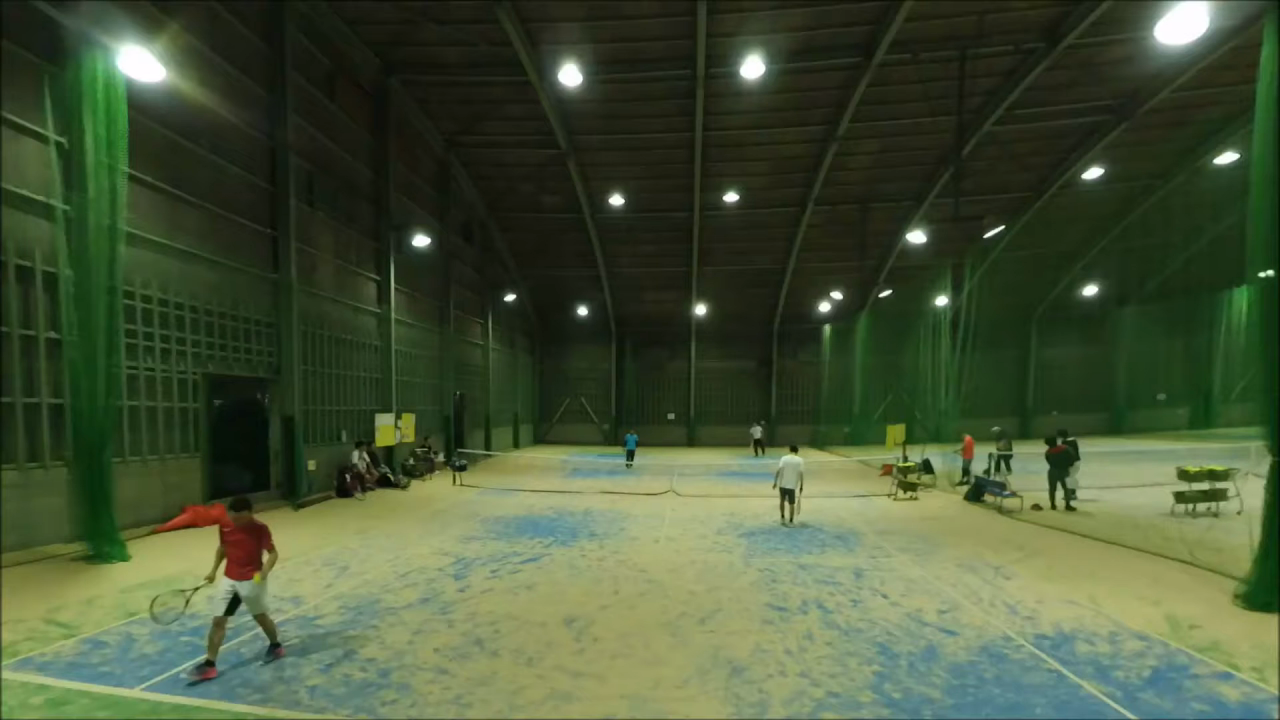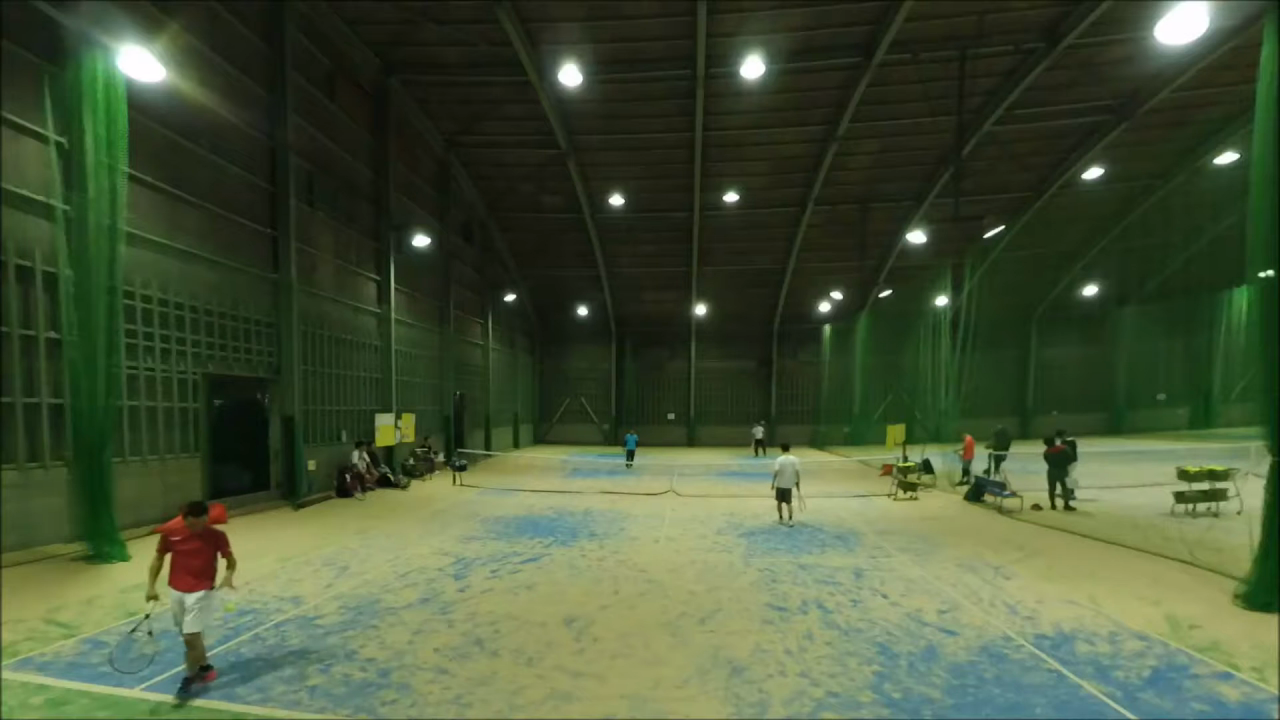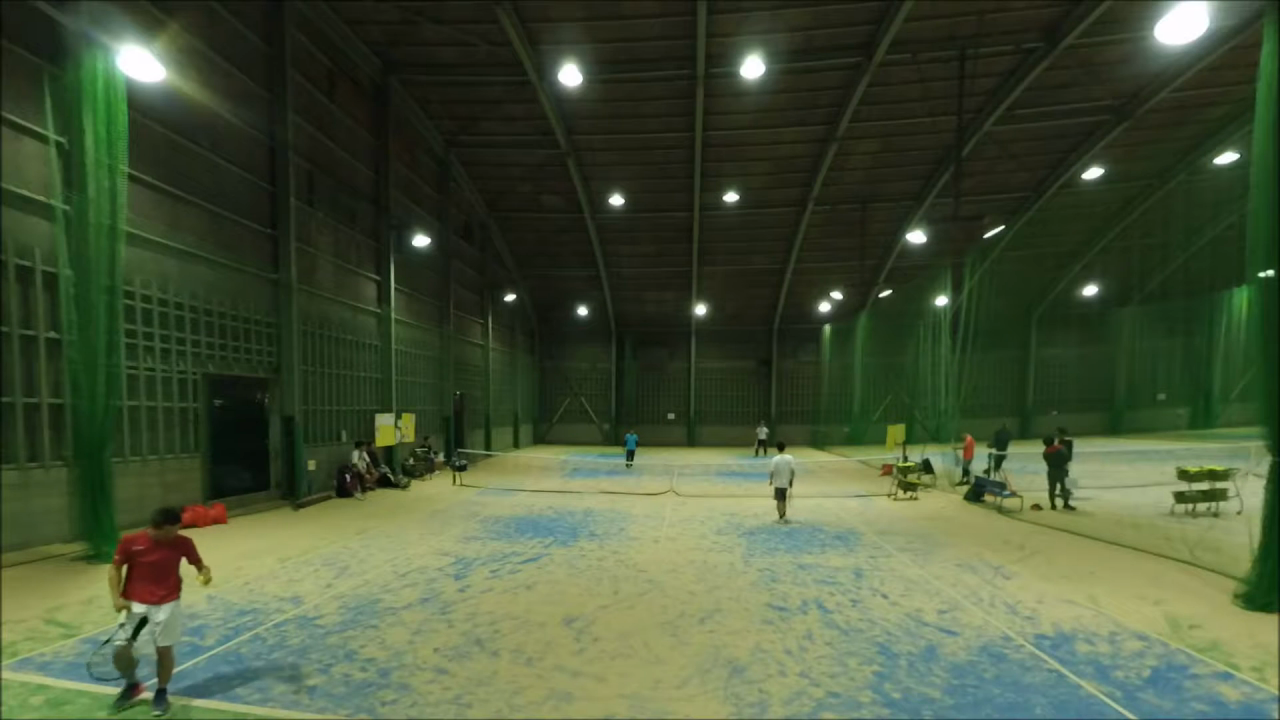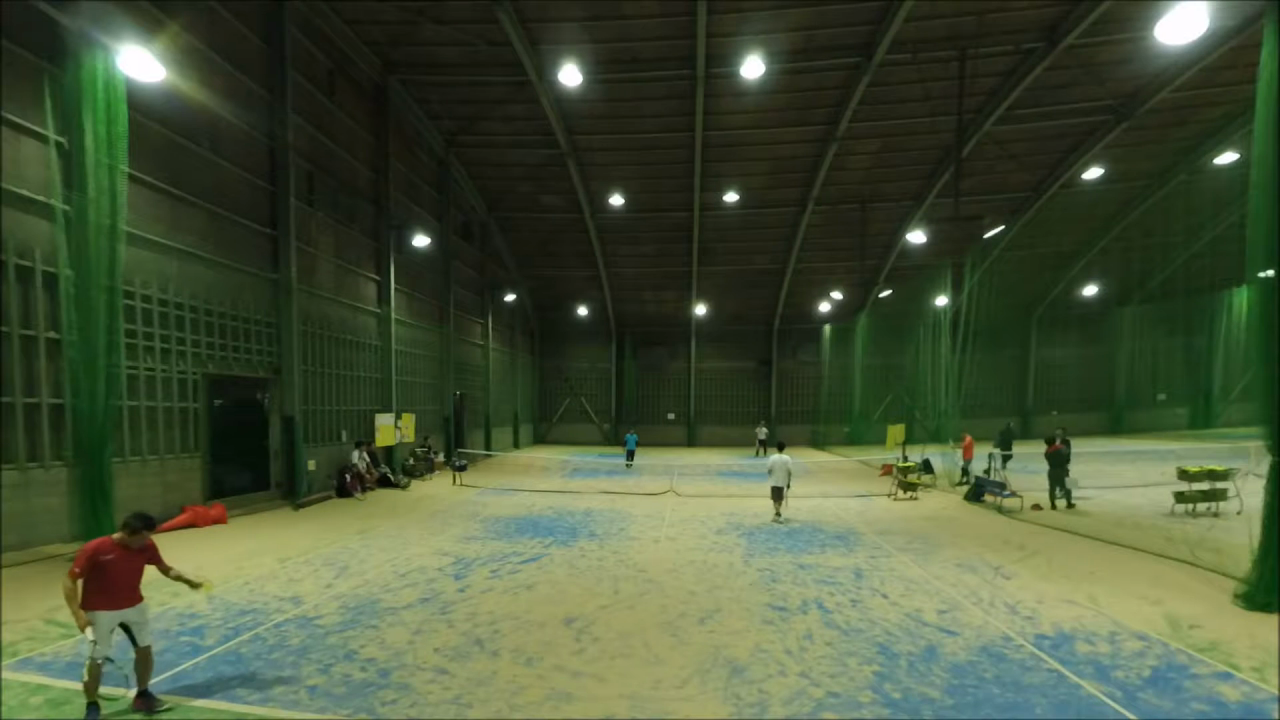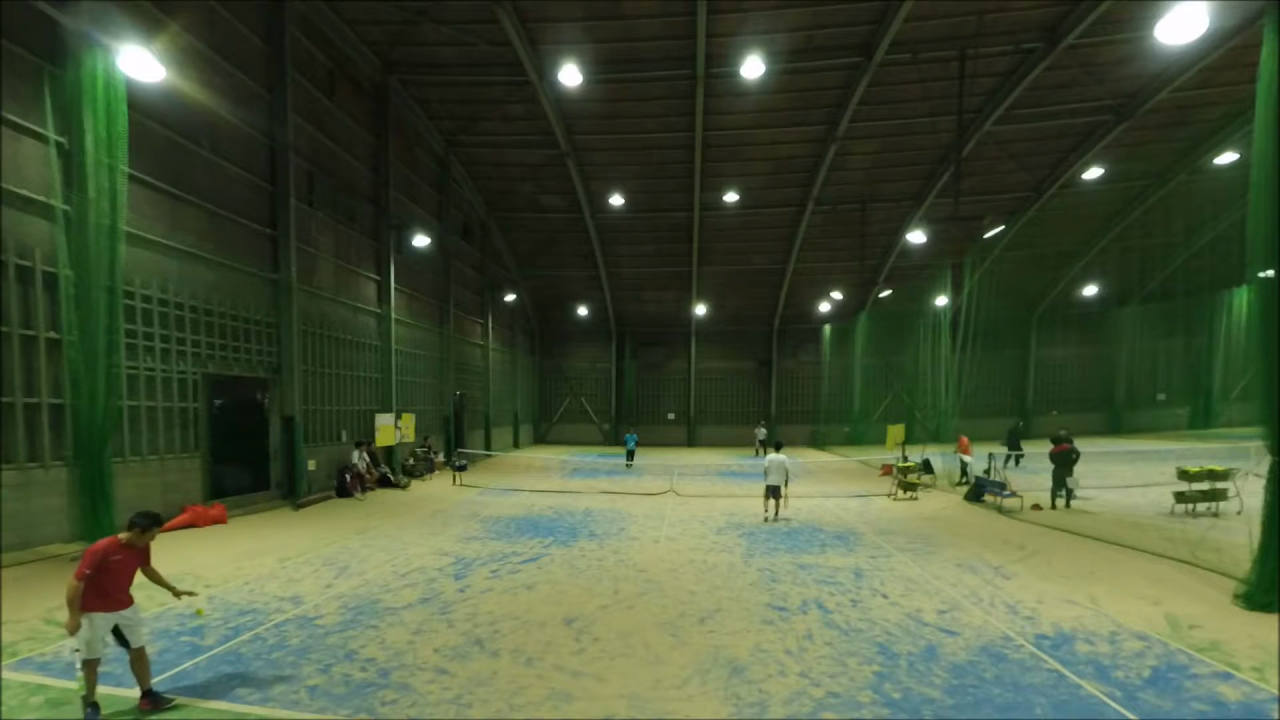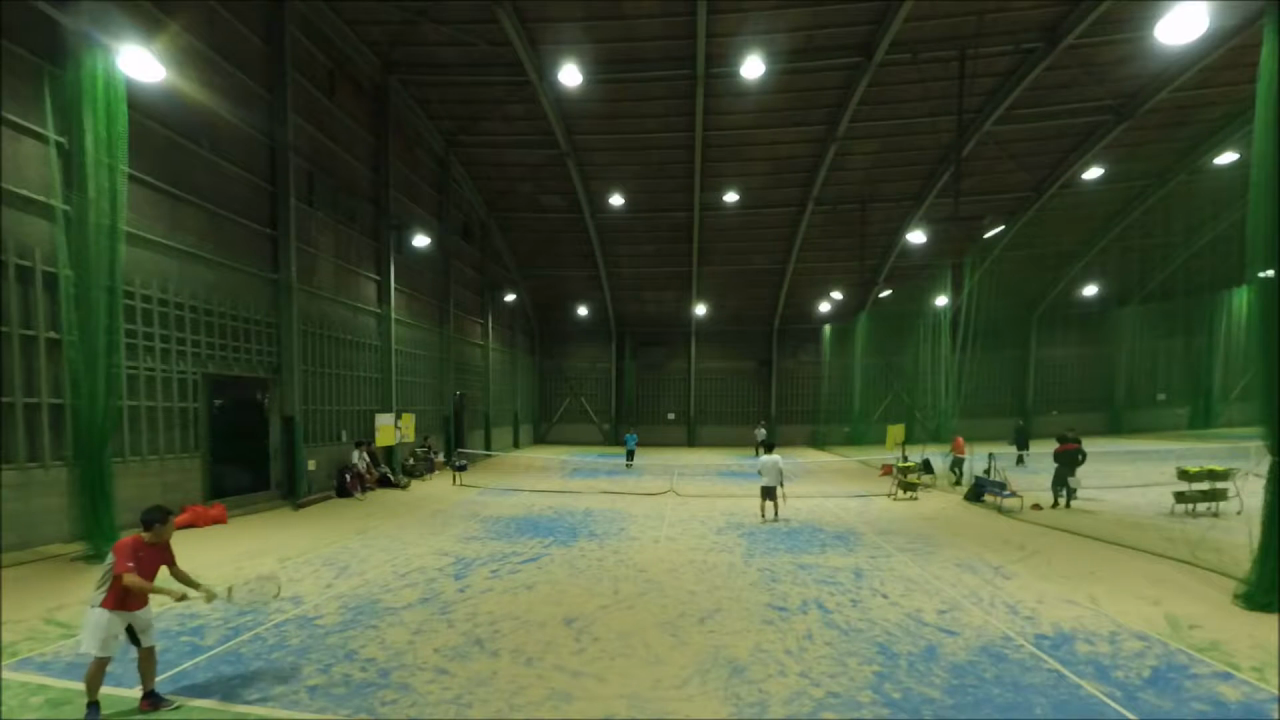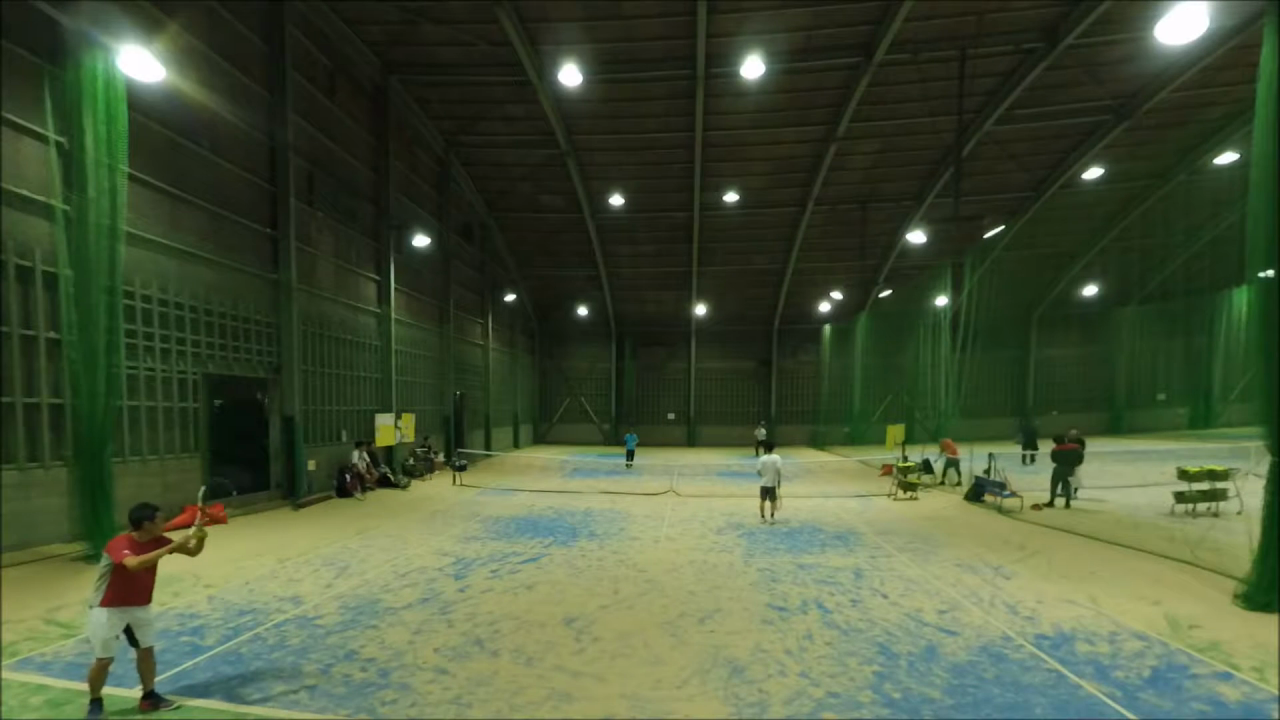
dt=0.4s
person 1, frame 1
left shoulder: (260, 529)
right shoulder: (225, 527)
left elbow: (272, 553)
left wrist: (264, 573)
right wrist: (214, 570)
left hip: (250, 580)
right hip: (229, 579)
left knee: (260, 616)
right knee: (218, 621)
left ankle: (275, 645)
right ankle: (209, 664)
person 1, frame 2
left shoulder: (217, 536)
right shoulder: (171, 534)
left elbow: (230, 560)
right elbow: (159, 557)
left wrist: (228, 577)
right wrist: (151, 586)
left hip: (201, 592)
right hip: (176, 590)
left knee: (191, 636)
right knee: (188, 634)
left ankle: (189, 679)
right ankle: (205, 668)
person 1, frame 3
left shoulder: (183, 543)
right shoulder: (130, 542)
left elbow: (199, 564)
right elbow: (115, 568)
left wrist: (204, 573)
right wrist: (116, 597)
left hip: (166, 604)
right hip: (134, 603)
left knee: (164, 649)
right knee: (121, 650)
left ankle: (161, 693)
right ankle: (132, 685)
person 1, frame 4
left shoulder: (147, 547)
right shoulder: (94, 550)
left elbow: (165, 569)
right elbow: (69, 581)
left wrist: (189, 581)
right wrist: (77, 614)
left hip: (133, 606)
right hip: (99, 611)
left knee: (145, 650)
right knee: (96, 660)
left ankle: (143, 696)
person 1, frame 5
left shoulder: (141, 548)
right shoulder: (100, 550)
left elbow: (147, 569)
right elbow: (75, 583)
left wrist: (173, 589)
right wrist: (73, 617)
left hip: (125, 607)
right hip: (95, 612)
left knee: (139, 651)
right knee: (91, 661)
left ankle: (148, 696)
person 1, frame 6
left shoulder: (162, 546)
right shoulder: (126, 546)
left elbow: (175, 571)
right elbow: (130, 581)
left wrist: (199, 587)
right wrist: (168, 592)
left hip: (138, 608)
right hip: (108, 609)
left knee: (148, 650)
right knee: (101, 659)
left ankle: (149, 697)
person 1, frame 7
left shoulder: (157, 541)
right shoulder: (119, 545)
left elbow: (193, 552)
right elbow: (135, 564)
left wrist: (200, 539)
right wrist: (171, 547)
left hip: (139, 607)
right hip: (108, 609)
left knee: (146, 651)
right knee: (104, 660)
left ankle: (149, 696)
right ankle: (95, 702)
